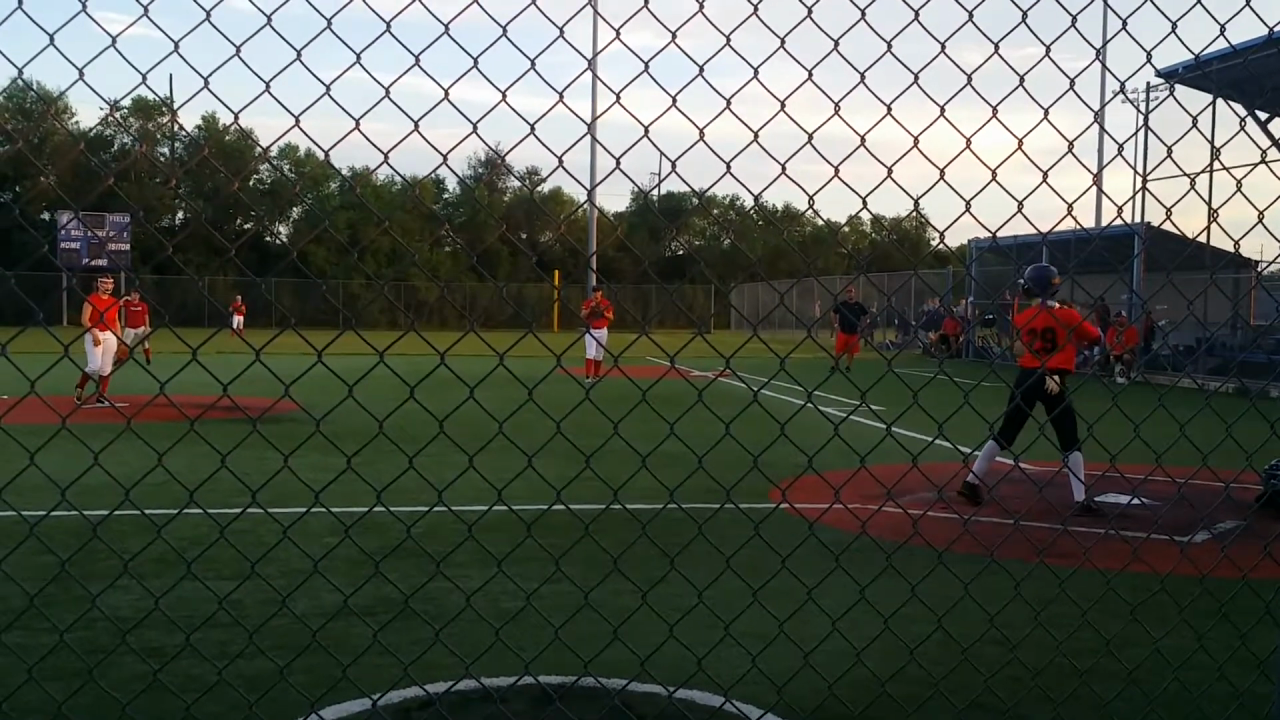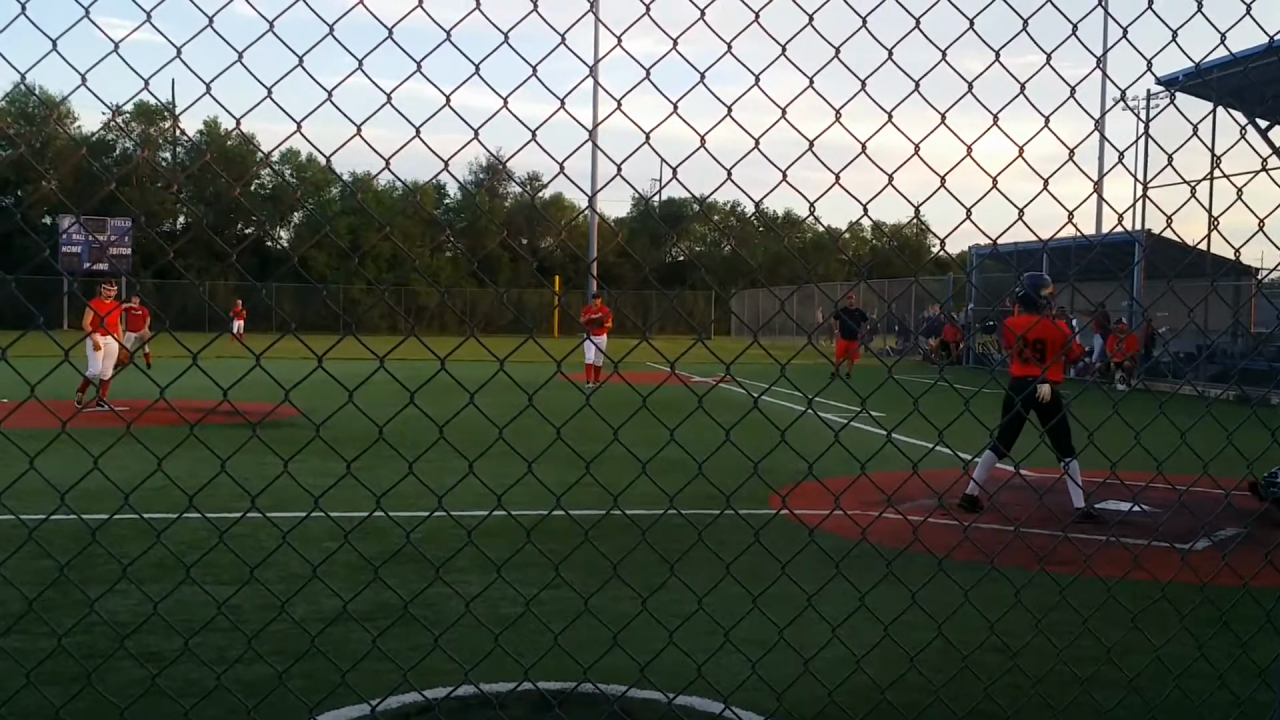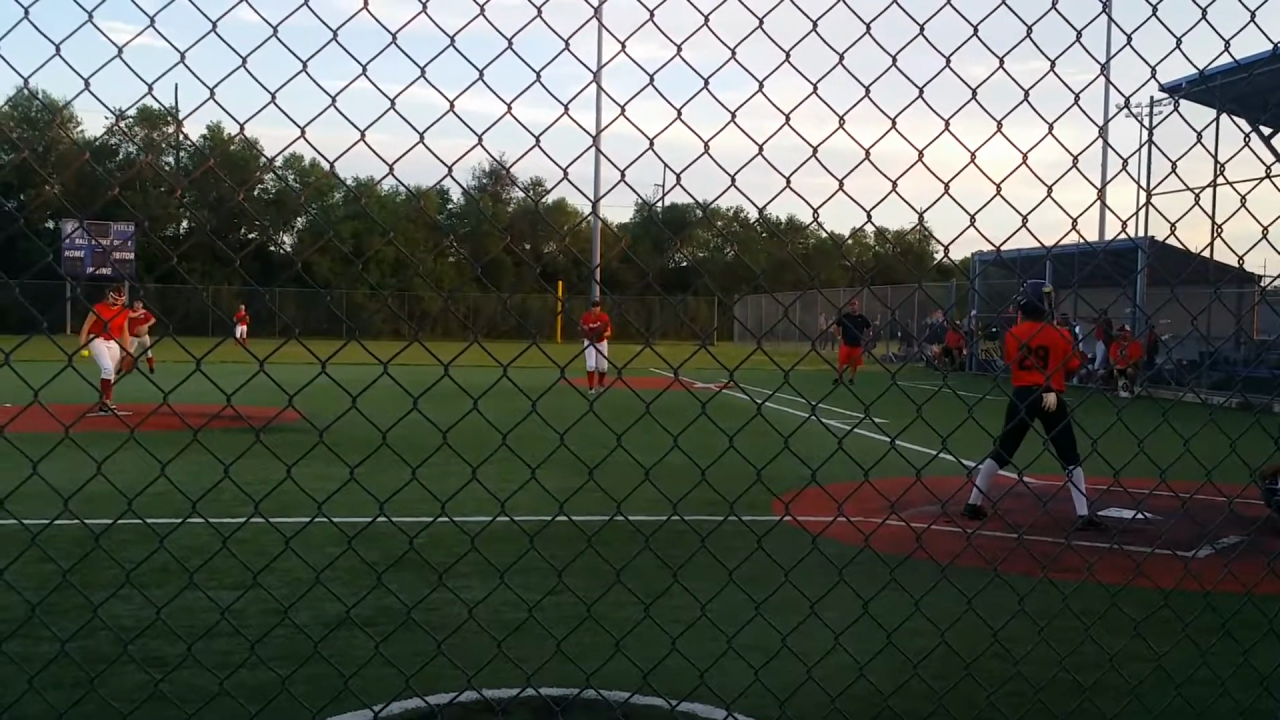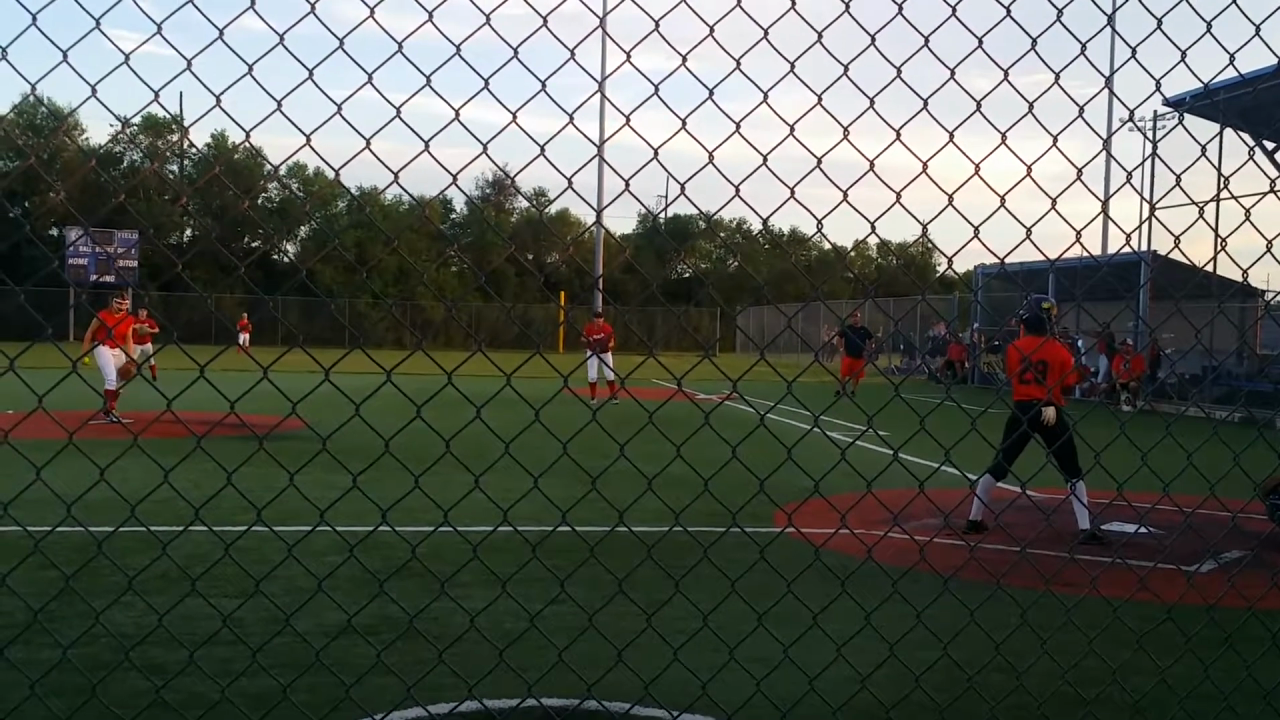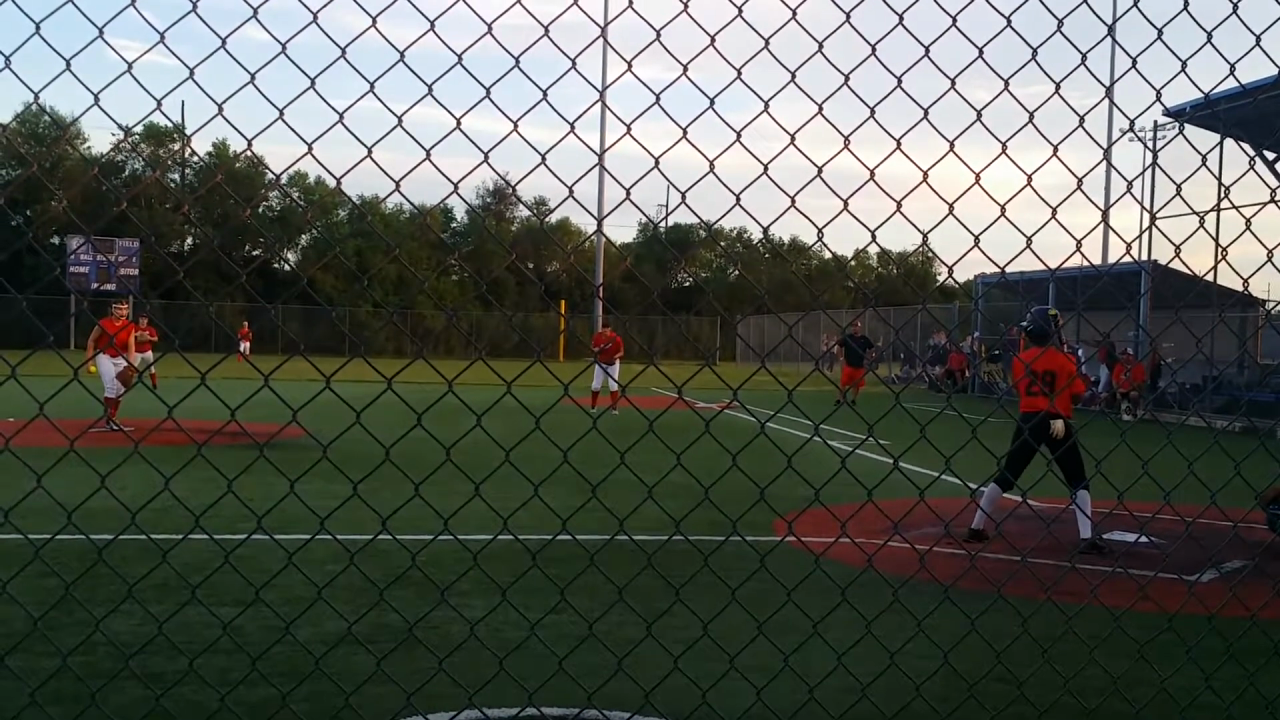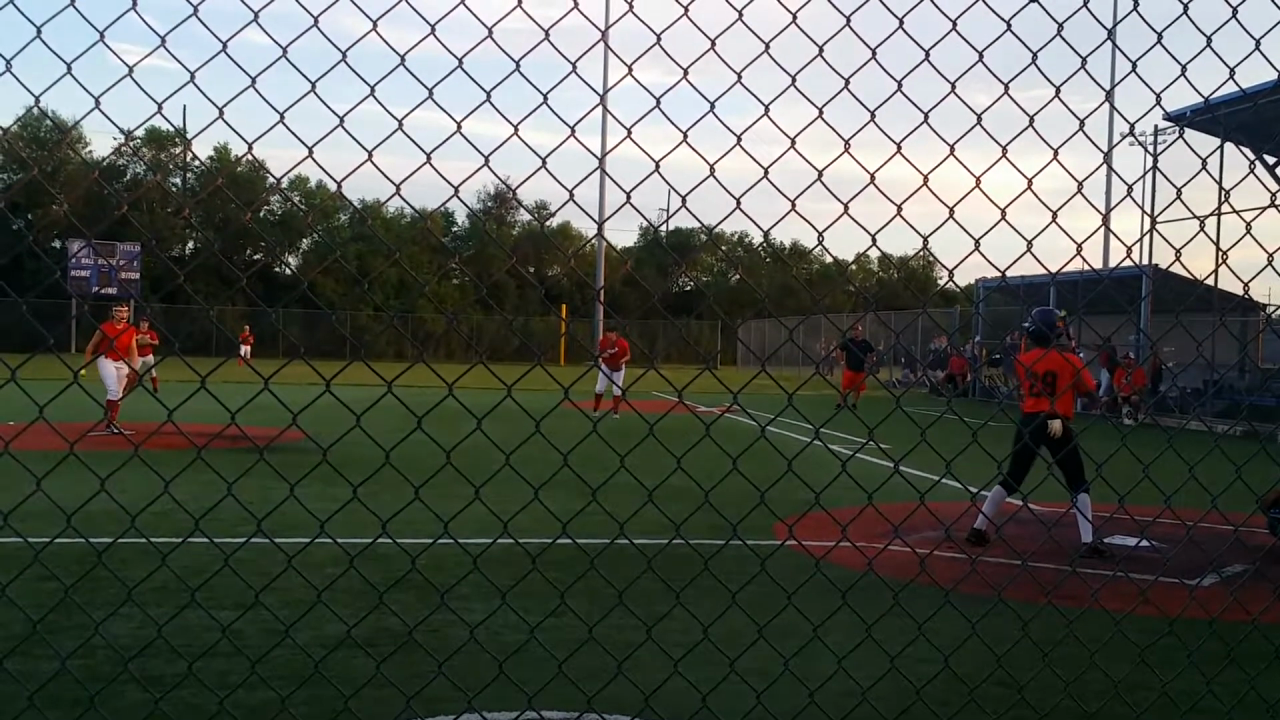
dt=0.4s
person 1, frame 1
left shoulder: (1021, 318)
right shoulder: (1067, 316)
right elbow: (1096, 339)
left hip: (1025, 379)
right hip: (1053, 381)
left knee: (1004, 434)
right knee: (1070, 442)
left ankle: (971, 482)
right ankle: (1081, 500)
person 1, frame 2
left shoulder: (1010, 325)
right shoulder: (1058, 328)
right elbow: (1074, 358)
left hip: (1017, 387)
right hip: (1046, 390)
left knee: (1000, 443)
right knee: (1066, 450)
left ankle: (970, 494)
right ankle: (1081, 508)
person 1, frame 3
left shoulder: (1012, 335)
right shoulder: (1060, 335)
right elbow: (1071, 369)
left hip: (1021, 396)
right hip: (1051, 398)
left knee: (1002, 452)
right knee: (1070, 457)
left ankle: (973, 504)
right ankle: (1084, 515)
person 1, frame 4
left shoulder: (1014, 348)
right shoulder: (1060, 350)
right elbow: (1067, 385)
left hip: (1022, 411)
right hip: (1050, 413)
left knee: (998, 466)
right knee: (1073, 472)
left ankle: (974, 520)
right ankle: (1086, 529)
person 1, frame 5
left shoulder: (1020, 360)
right shoulder: (1066, 360)
right elbow: (1077, 396)
left hip: (1028, 422)
right hip: (1057, 424)
left knee: (1005, 477)
right knee: (1078, 481)
left ankle: (976, 528)
right ankle: (1087, 539)
person 1, frame 6
left shoulder: (1023, 360)
right shoulder: (1068, 360)
right elbow: (1090, 392)
left hip: (1028, 423)
right hip: (1058, 425)
left knee: (1010, 479)
right knee: (1078, 484)
left ankle: (978, 529)
right ankle: (1089, 542)
